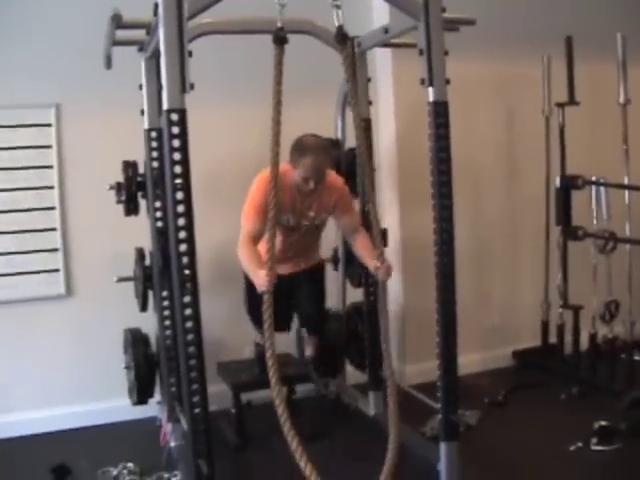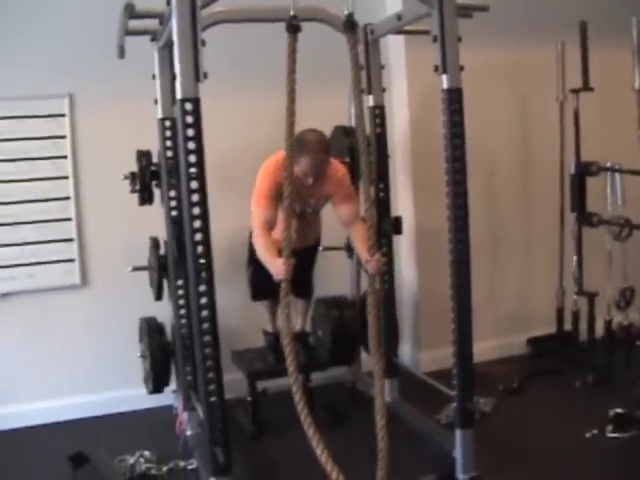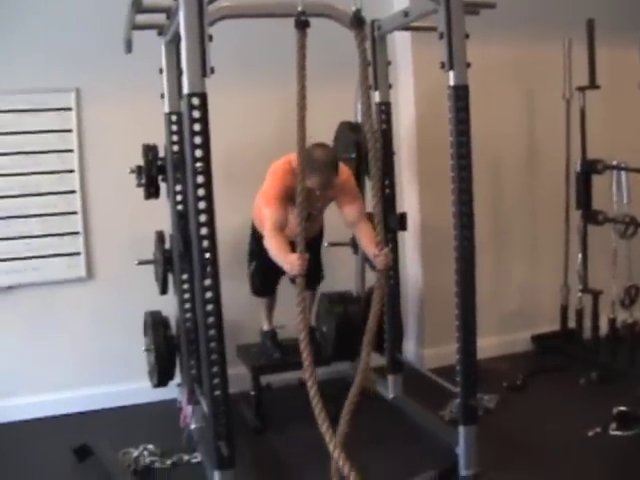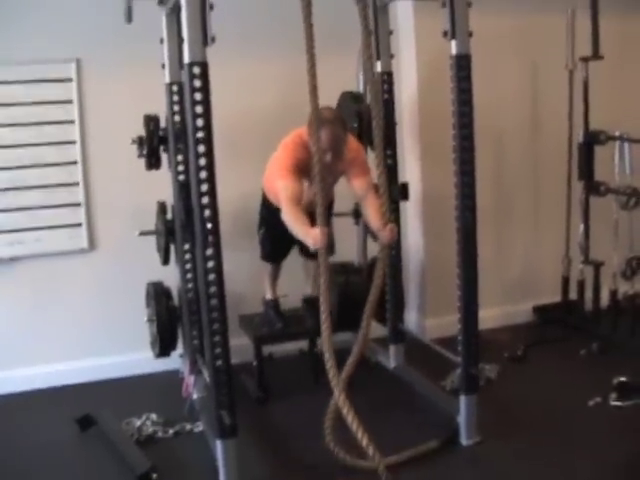
dt=0.4s
person 1, frame 1
left shoulder: (335, 187)
right shoulder: (268, 183)
left elbow: (354, 233)
right elbow: (246, 242)
left wrist: (373, 263)
right wrist: (257, 276)
left hip: (307, 265)
right hip: (267, 264)
left knee: (313, 317)
right knee: (264, 320)
left ankle: (312, 356)
right ankle: (262, 345)
person 1, frame 2
left shoulder: (337, 174)
right shoulder: (273, 170)
left elbow: (352, 221)
right elbow: (261, 228)
left wrist: (366, 256)
right wrist: (273, 264)
left hip: (307, 238)
right hip: (272, 239)
left knee: (303, 287)
right knee: (266, 288)
left ankle: (299, 332)
right ankle: (272, 329)
person 1, frame 3
left shoulder: (343, 177)
right shoulder: (280, 174)
left elbow: (357, 220)
right elbow: (273, 232)
left wrist: (374, 252)
right wrist: (286, 261)
left hip: (310, 230)
right hip: (269, 229)
left knee: (310, 279)
right knee: (265, 282)
right ankle: (267, 329)
person 1, frame 4
left shoulder: (353, 150)
right shoulder: (292, 148)
left elbow: (366, 194)
right elbow: (289, 205)
left wrist: (379, 227)
right wrist: (308, 235)
right hip: (279, 200)
left knee: (318, 249)
right knee: (274, 250)
left ankle: (311, 297)
right ankle: (270, 298)
